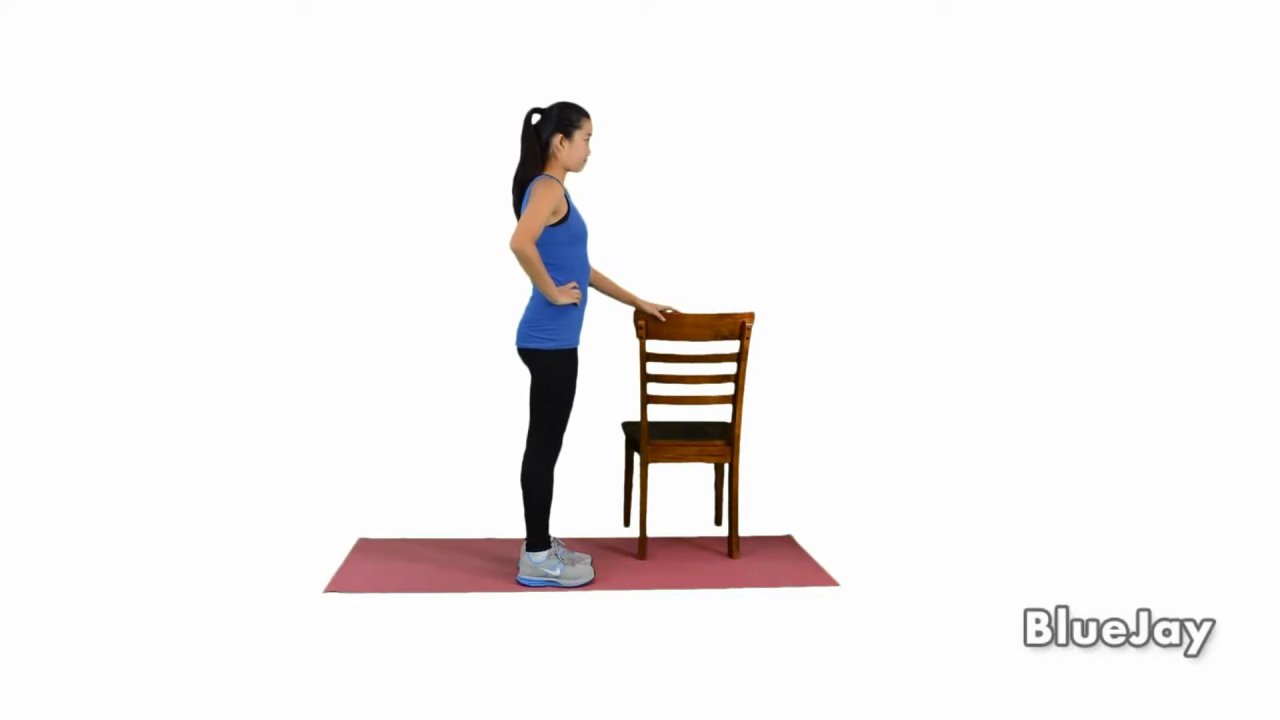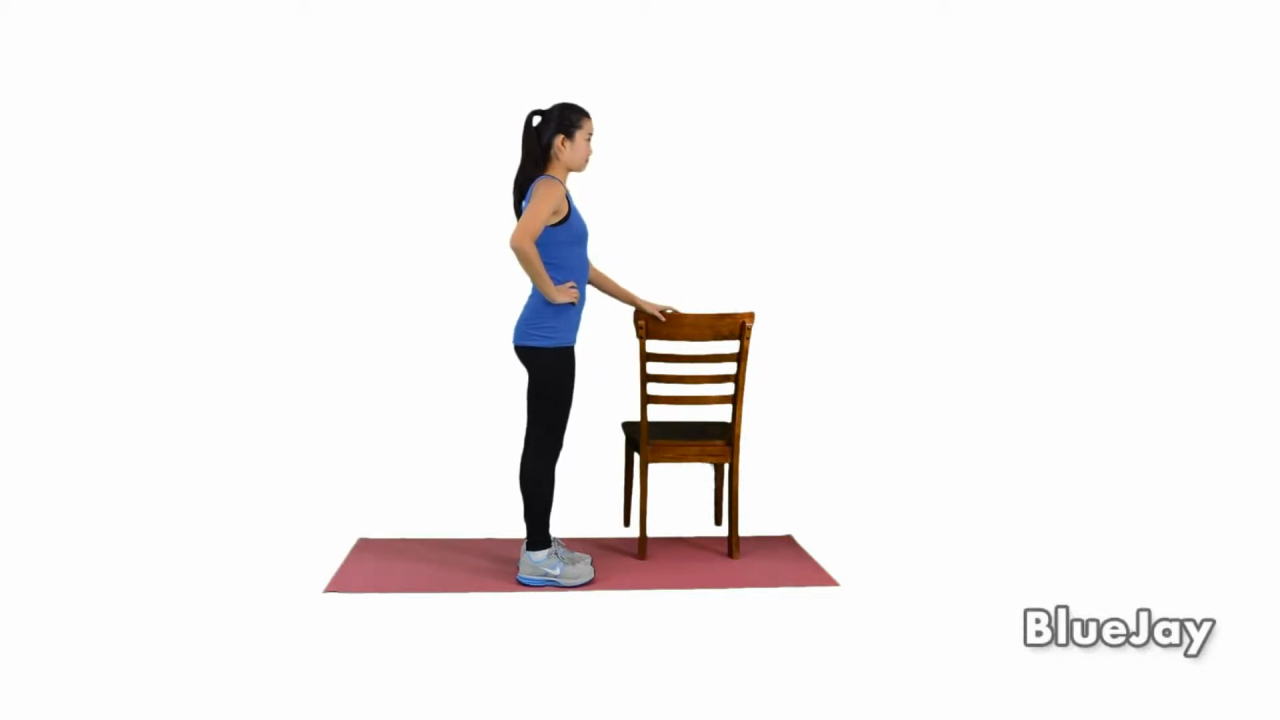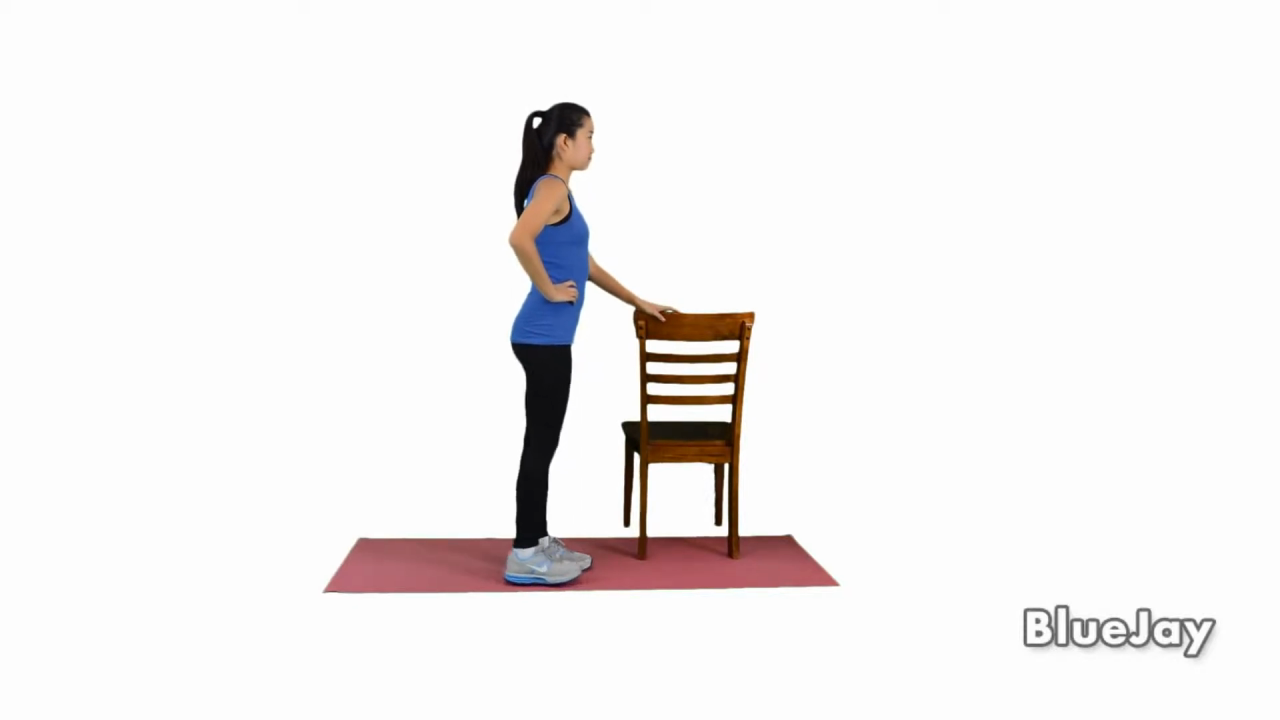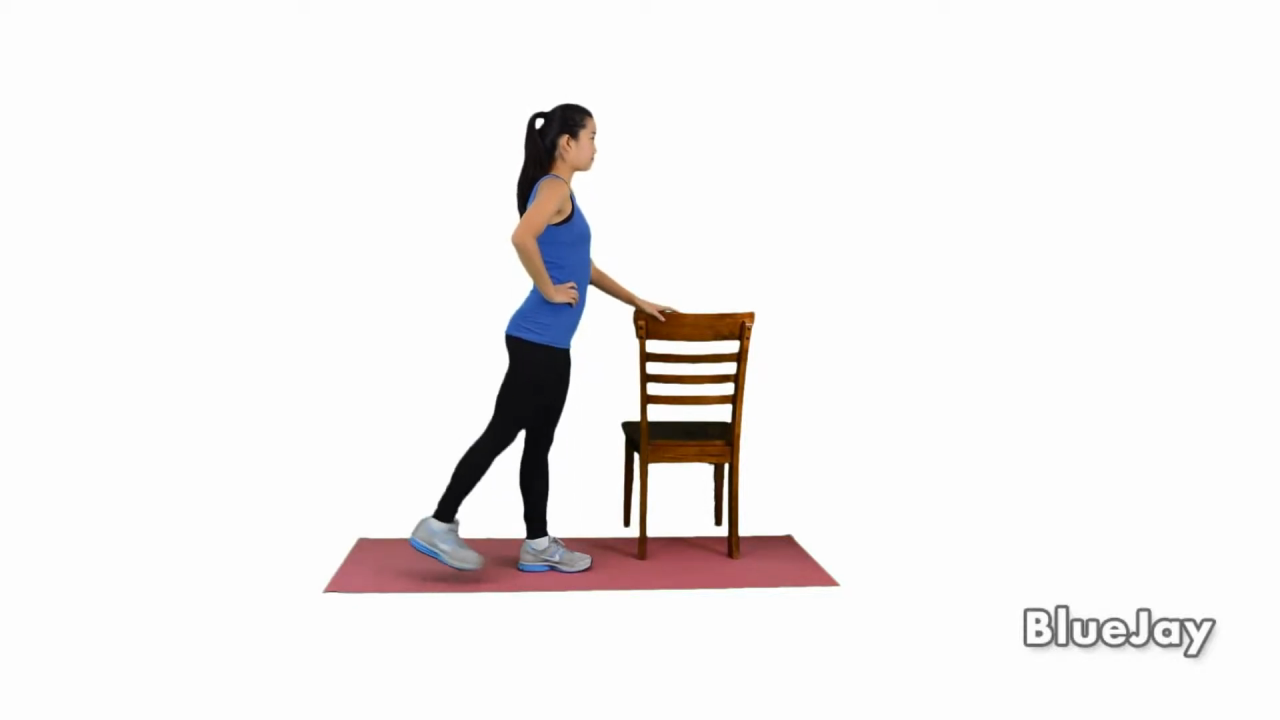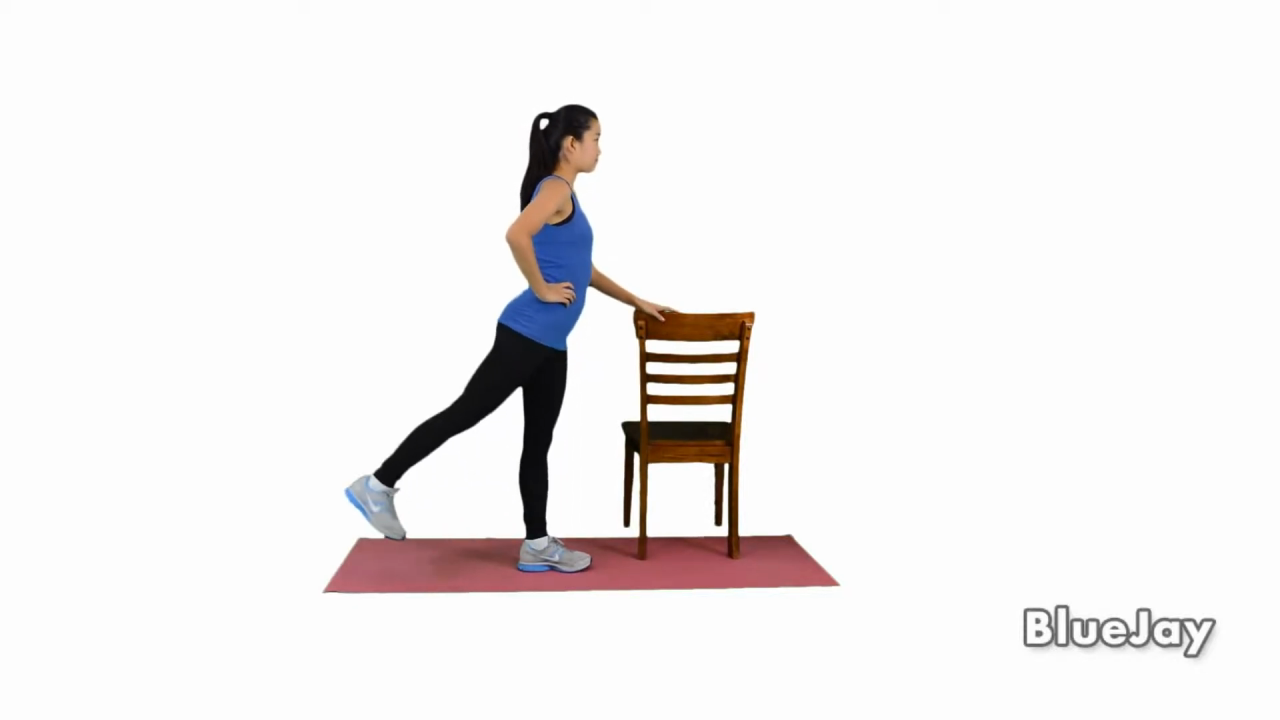
dt=0.4s
person 1, frame 1
left shoulder: (553, 190)
right shoulder: (547, 188)
left elbow: (581, 268)
right elbow: (521, 243)
left wrist: (639, 302)
right wrist: (552, 293)
left hip: (555, 339)
right hip: (549, 338)
left knee: (546, 444)
right knee: (544, 445)
left ankle: (541, 545)
right ankle: (536, 558)
person 1, frame 2
left shoulder: (555, 190)
right shoulder: (549, 188)
left elbow: (582, 267)
right elbow: (520, 241)
left wrist: (639, 302)
right wrist: (549, 292)
left hip: (552, 337)
right hip: (547, 337)
left knee: (545, 443)
right knee: (543, 444)
left ankle: (541, 544)
right ankle: (536, 558)
person 1, frame 3
left shoulder: (558, 190)
right shoulder: (551, 187)
left elbow: (585, 264)
right elbow: (520, 239)
left wrist: (640, 303)
right wrist: (547, 290)
left hip: (550, 337)
right hip: (544, 336)
left knee: (543, 441)
right knee: (541, 442)
left ankle: (539, 542)
right ankle: (524, 554)
person 1, frame 4
left shoulder: (560, 191)
right shoulder: (553, 188)
left elbow: (584, 265)
right elbow: (522, 237)
left wrist: (638, 302)
right wrist: (548, 289)
left hip: (553, 341)
right hip: (538, 337)
left knee: (539, 442)
right knee: (502, 432)
left ankle: (538, 544)
right ankle: (439, 524)
person 1, frame 5
left shoulder: (565, 193)
right shoulder: (555, 188)
left elbow: (583, 268)
right elbow: (516, 235)
left wrist: (636, 301)
right wrist: (541, 289)
left hip: (550, 342)
right hip: (528, 333)
left knee: (539, 442)
right knee: (465, 413)
left ankle: (537, 544)
right ankle: (379, 484)
